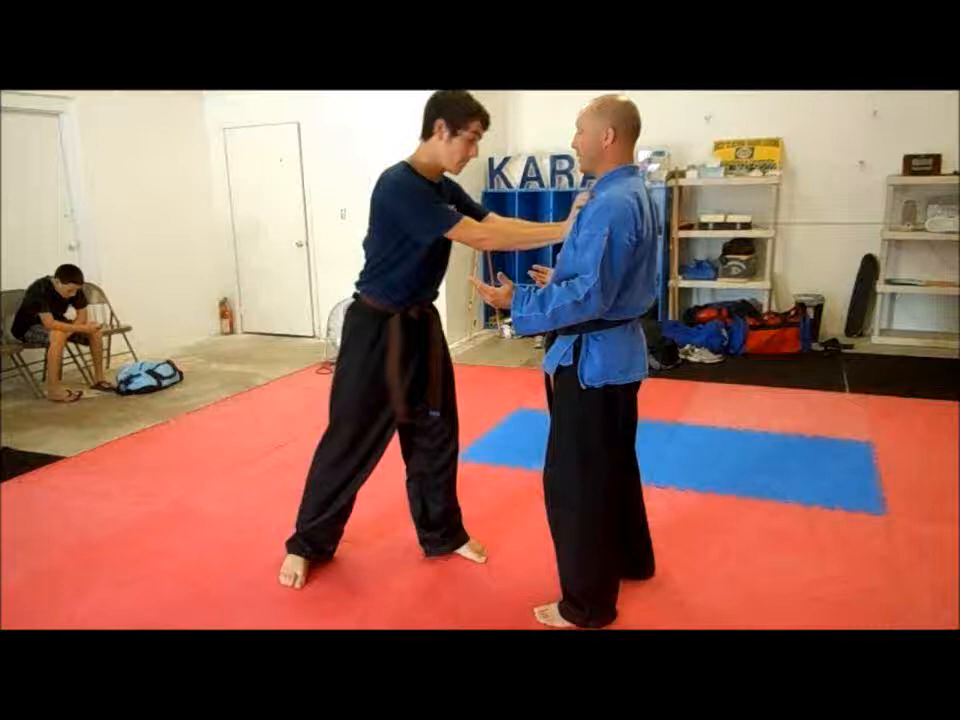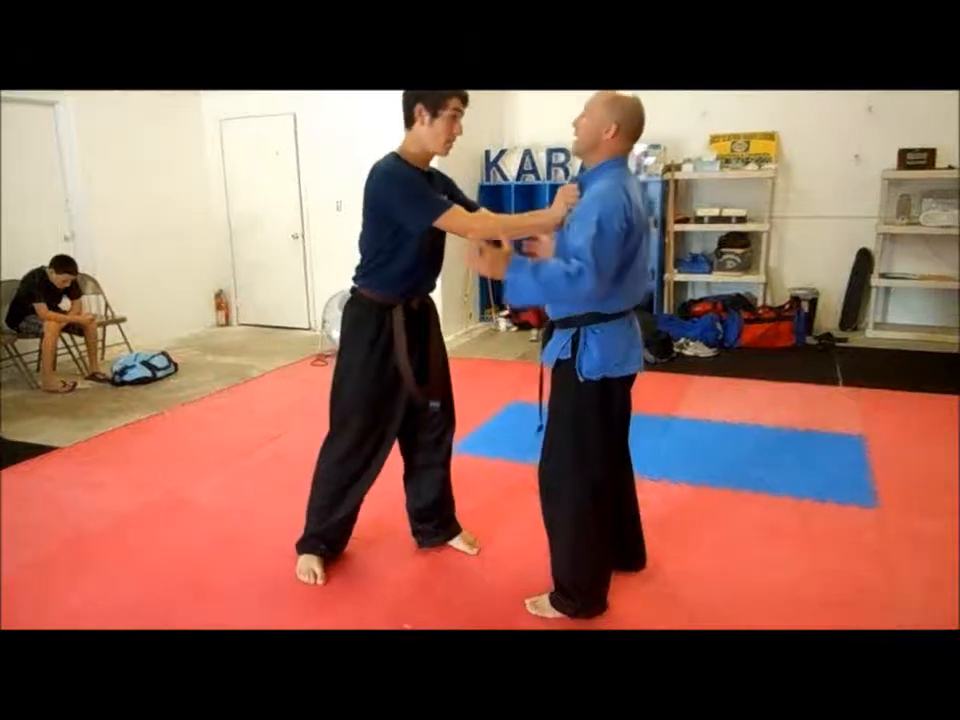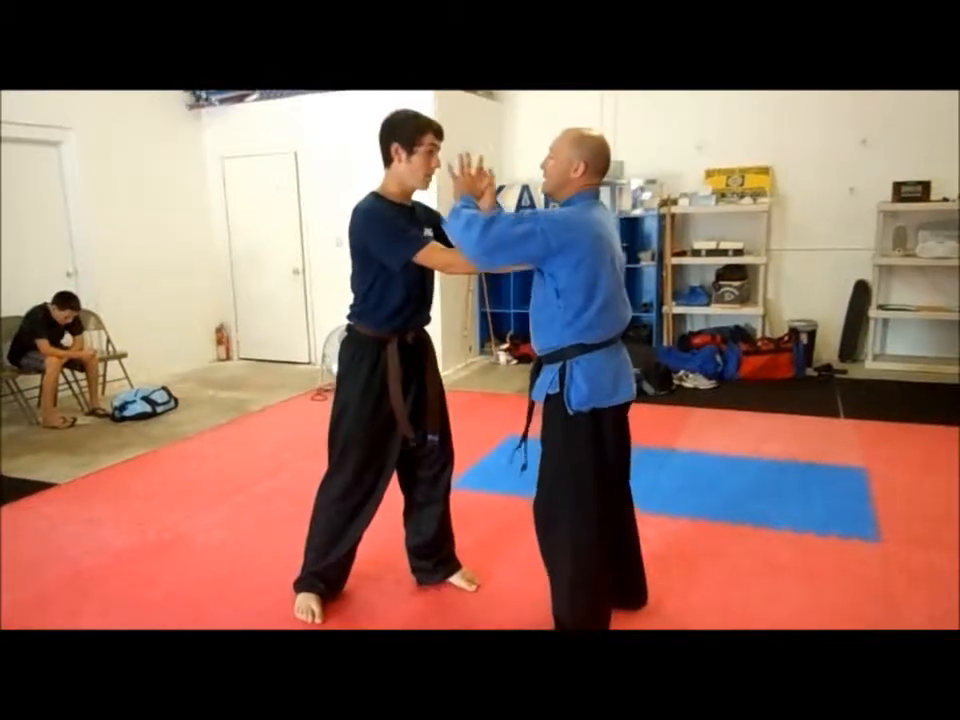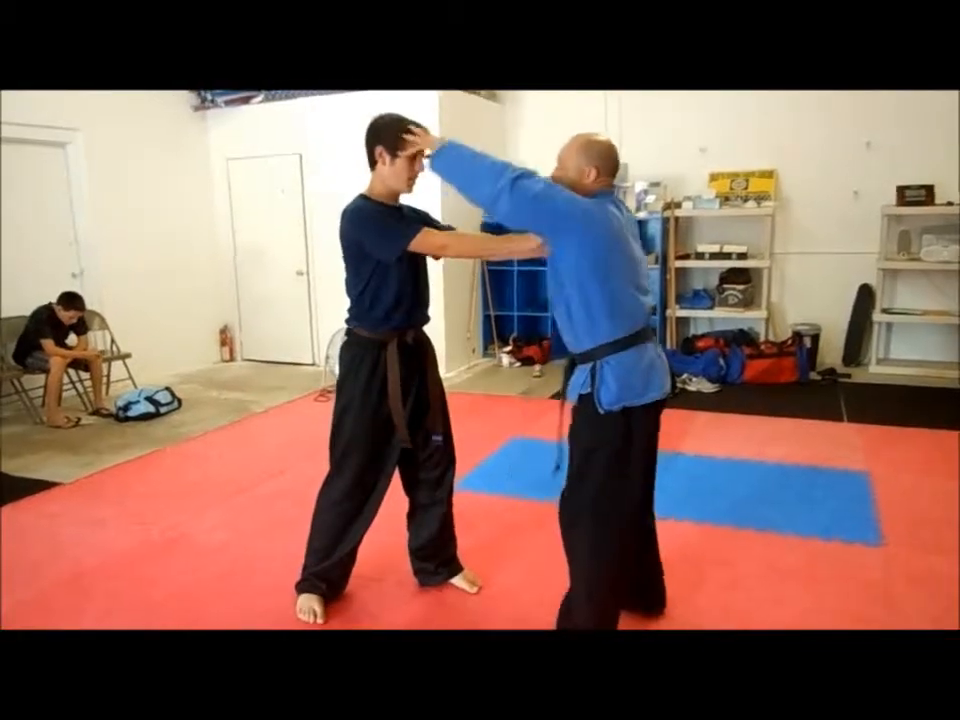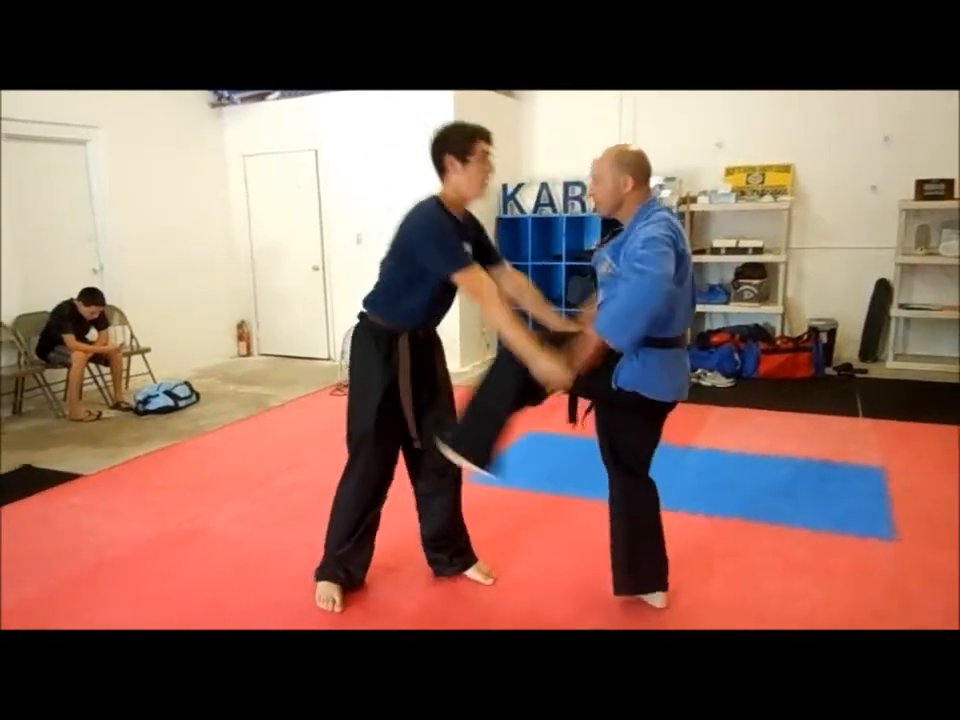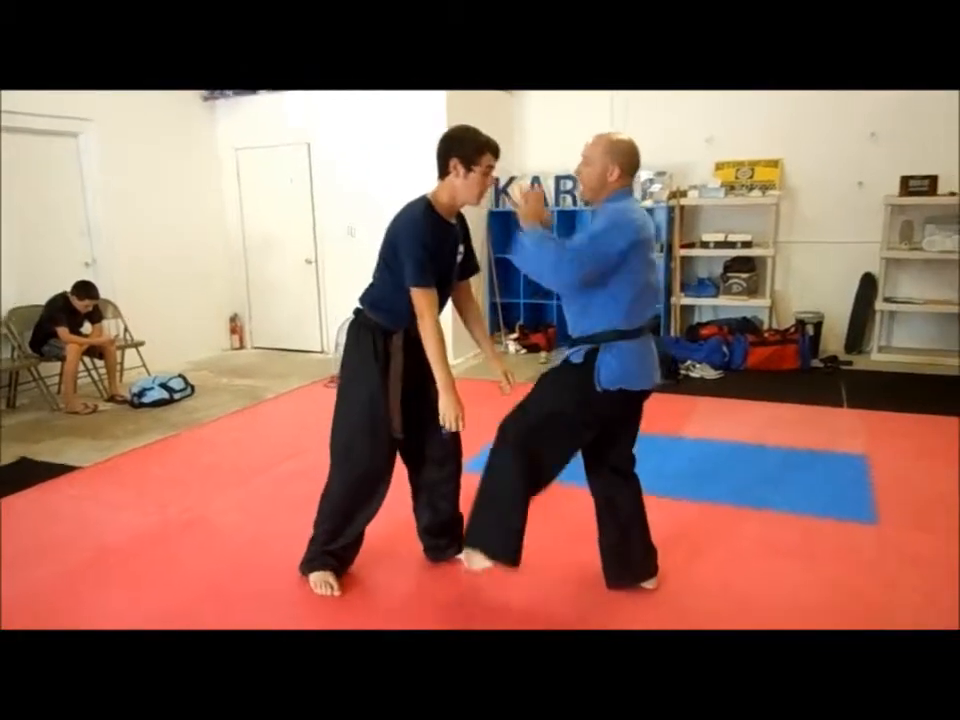
dt=0.5s
person 1, frame 1
left shoulder: (611, 205)
right shoulder: (632, 193)
left elbow: (591, 295)
left wrist: (520, 302)
right wrist: (560, 279)
left hip: (593, 355)
right hip: (616, 349)
left knee: (575, 480)
right knee: (613, 463)
left ankle: (587, 603)
right ankle: (631, 559)
person 1, frame 2
left shoulder: (605, 196)
right shoulder: (615, 186)
left elbow: (585, 278)
left wrist: (512, 272)
right wrist: (558, 254)
left hip: (590, 346)
right hip: (608, 340)
left knee: (570, 471)
right knee: (605, 456)
left ankle: (578, 594)
right ankle: (622, 550)
person 1, frame 3
left shoulder: (567, 224)
right shoulder: (591, 218)
left elbow: (485, 245)
right elbow: (519, 237)
left wrist: (466, 200)
right wrist: (485, 203)
left hip: (578, 380)
right hip: (604, 371)
left knee: (566, 507)
right knee: (606, 491)
left ankle: (582, 618)
right ankle: (624, 588)
person 1, frame 4
left shoulder: (579, 214)
right shoulder: (613, 214)
left elbow: (508, 188)
right elbow: (526, 198)
left wrist: (440, 150)
left hip: (611, 378)
right hip: (639, 370)
left knee: (590, 506)
right knee: (629, 494)
left ankle: (588, 618)
right ankle: (641, 592)
person 1, frame 5
left shoulder: (655, 231)
right shoulder: (644, 227)
left elbow: (650, 286)
left wrist: (601, 334)
right wrist: (603, 310)
left hip: (634, 366)
right hip: (657, 374)
left knee: (521, 358)
right knee: (628, 474)
left ankle: (469, 442)
right ankle: (645, 581)
person 1, frame 6
left shoulder: (617, 220)
right shoulder: (622, 217)
left elbow: (565, 271)
right elbow: (581, 269)
left wrist: (532, 228)
right wrist: (549, 245)
left hip: (605, 363)
right hip: (624, 360)
left knee: (520, 436)
right knee: (611, 467)
left ankle: (493, 542)
right ankle: (634, 566)
person 2, frame 1
left shoulder: (445, 189)
right shoulder: (398, 186)
left elbow: (497, 224)
right elbow: (480, 238)
left wrist: (560, 229)
right wrist: (562, 231)
left hip: (420, 324)
right hip: (376, 328)
left knee: (436, 434)
right knee: (350, 439)
left ankle: (442, 533)
right ankle: (308, 544)
person 2, frame 2
left shoulder: (437, 181)
right shoulder: (390, 176)
left elbow: (485, 222)
right elbow: (469, 227)
left wrist: (547, 219)
right wrist: (550, 216)
left hip: (417, 315)
right hip: (375, 320)
left knee: (432, 425)
right knee: (355, 434)
left ankle: (435, 524)
right ankle: (318, 542)
person 2, frame 3
left shoulder: (423, 215)
right shoulder: (373, 215)
left elbow: (467, 255)
right elbow: (446, 262)
left hip: (415, 349)
right hip: (371, 356)
left knee: (431, 460)
right knee: (354, 472)
left ankle: (435, 561)
right ankle: (316, 580)
person 2, frame 4
left shoulder: (411, 217)
right shoulder: (361, 216)
left elbow: (463, 242)
right elbow: (446, 246)
left wrist: (527, 243)
right wrist: (529, 243)
left hip: (414, 352)
right hip: (371, 358)
left knee: (432, 463)
right knee: (355, 473)
left ankle: (436, 562)
right ankle: (317, 581)
person 2, frame 5
left shoulder: (465, 223)
right shoulder: (427, 222)
left elbow: (509, 278)
right elbow: (483, 295)
left wrist: (562, 326)
right wrist: (537, 355)
left hip: (422, 345)
right hip: (381, 347)
left knee: (440, 454)
right knee: (371, 462)
left ankle: (450, 554)
right ankle: (336, 570)
person 2, frame 6
left shoulder: (458, 226)
right shoulder: (416, 224)
left elbow: (463, 297)
right elbow: (426, 313)
left wrist: (495, 358)
right wrist: (446, 390)
left hip: (414, 346)
right hip: (375, 345)
left knee: (439, 448)
right knee: (363, 456)
left ankle: (444, 540)
right ankle: (324, 558)
